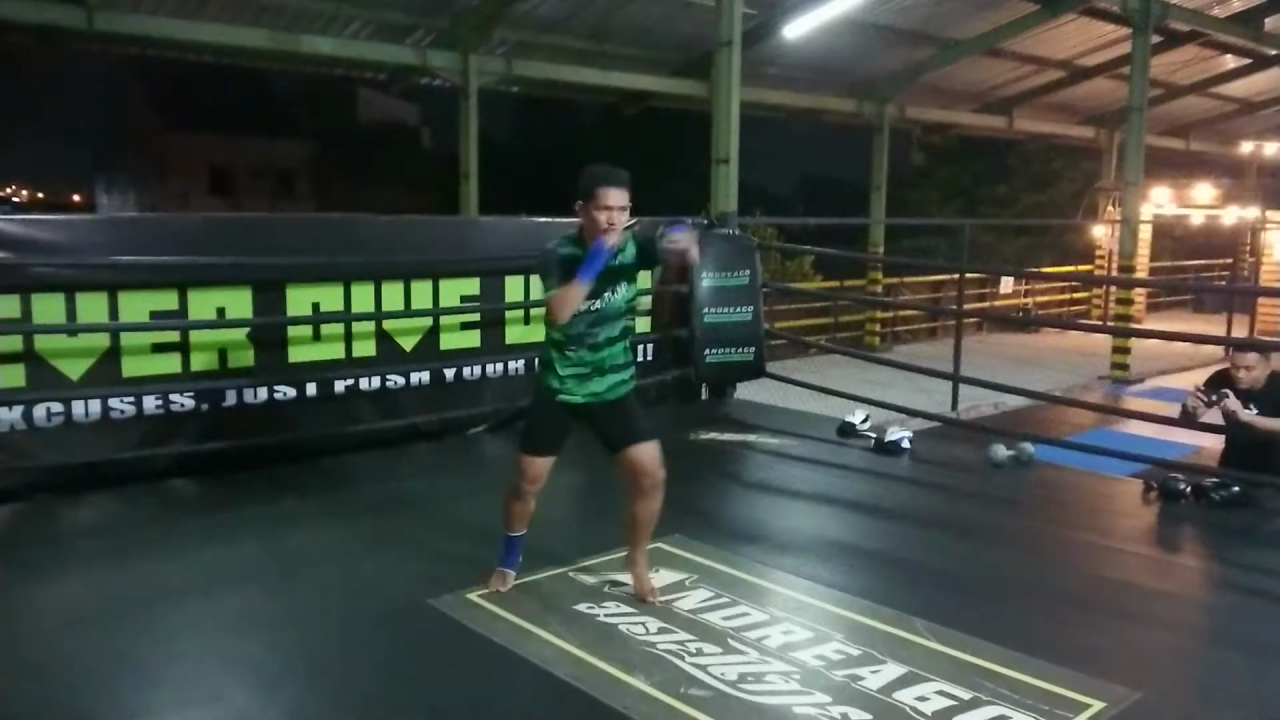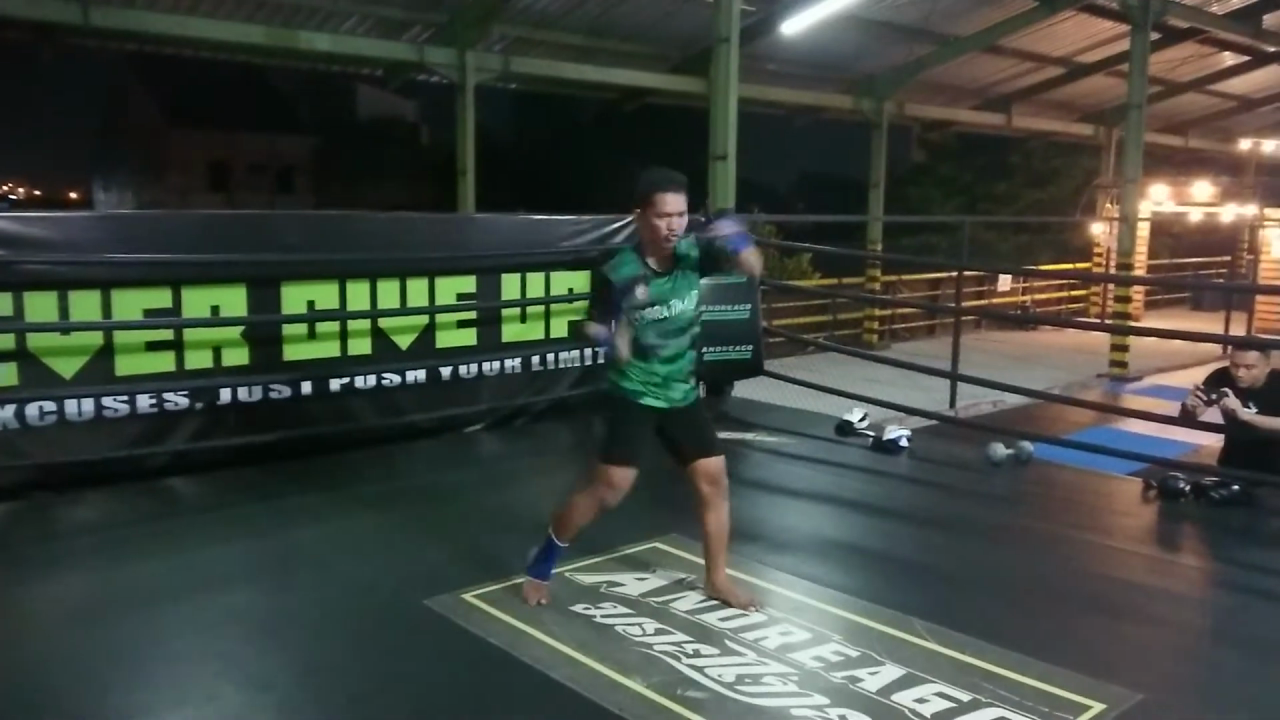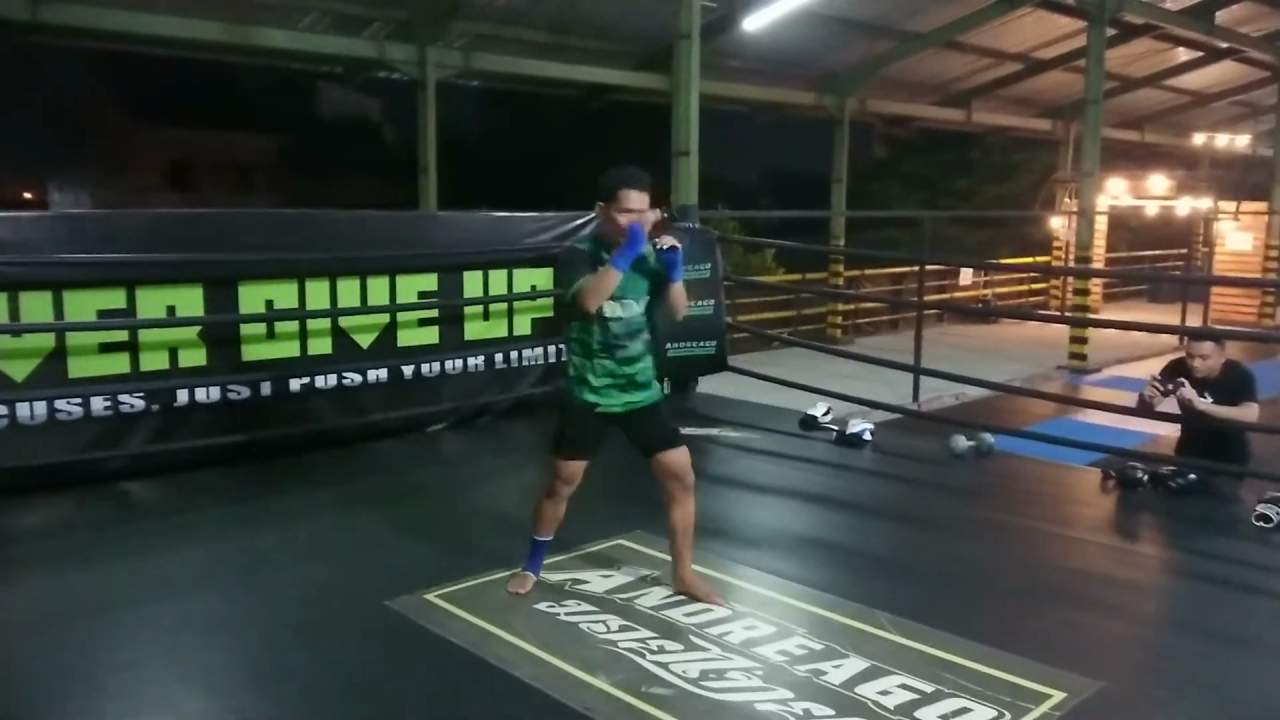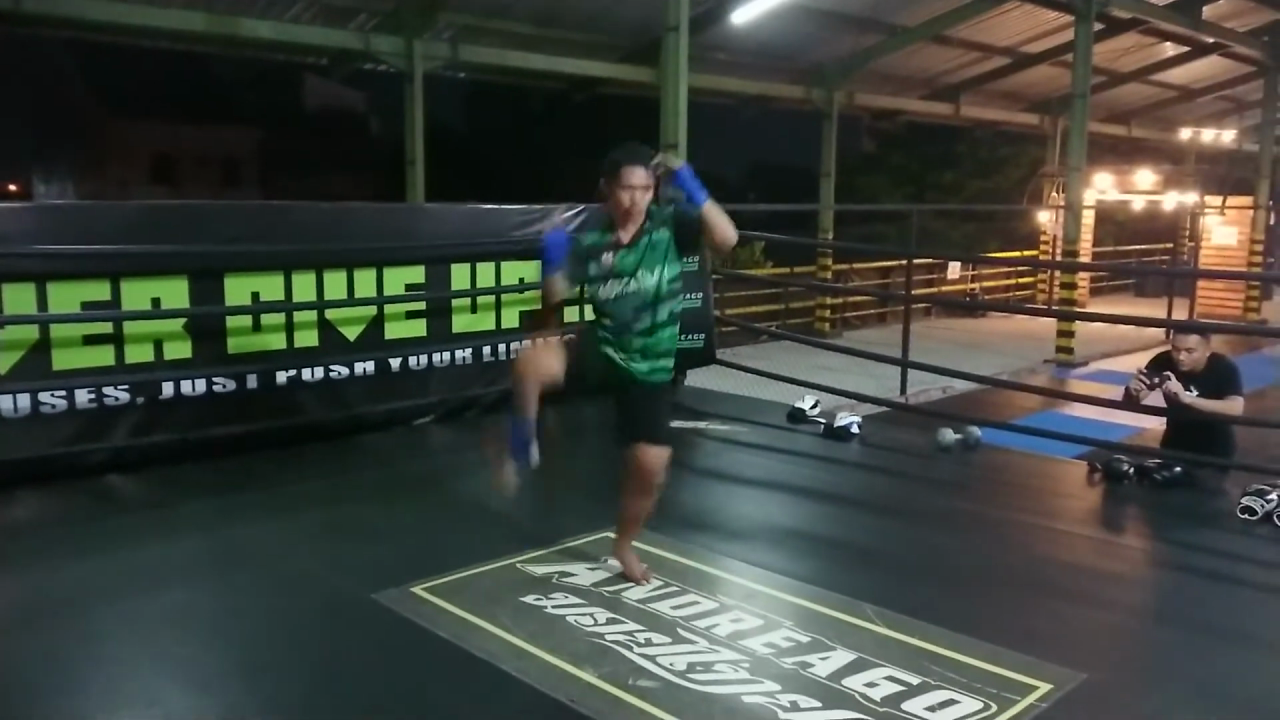
dt=0.5s
person 1, frame 1
left shoulder: (633, 245)
right shoulder: (560, 256)
left elbow: (683, 254)
right elbow: (557, 313)
left wrist: (680, 242)
right wrist: (599, 258)
left hip: (614, 387)
right hip: (561, 389)
left knee: (649, 474)
right knee: (529, 480)
left ankle: (637, 561)
right ankle: (510, 558)
person 1, frame 2
left shoulder: (691, 249)
right shoulder: (618, 273)
left elbow: (752, 268)
right elbow: (596, 327)
left wrist: (734, 238)
right wrist: (613, 341)
left hip: (681, 394)
right hip: (634, 395)
left knee: (714, 482)
right knee: (609, 489)
left ankle: (716, 578)
right ankle: (542, 565)
person 1, frame 3
left shoulder: (648, 256)
right shoulder: (578, 254)
left elbow: (677, 311)
right elbow: (588, 301)
left wrist: (672, 266)
right wrist: (624, 251)
left hip: (640, 392)
right hip: (588, 394)
left knee: (680, 476)
right knee: (562, 482)
left ankle: (684, 572)
right ankle: (533, 563)
person 1, frame 4
left shoulder: (671, 222)
right shoulder: (589, 239)
left elbow: (727, 239)
right elbow: (555, 297)
left wrist: (691, 188)
right wrist: (553, 259)
left hip: (647, 370)
right hip: (598, 353)
left knee: (649, 472)
right knee: (532, 361)
left ankle: (623, 547)
right ankle: (523, 443)
